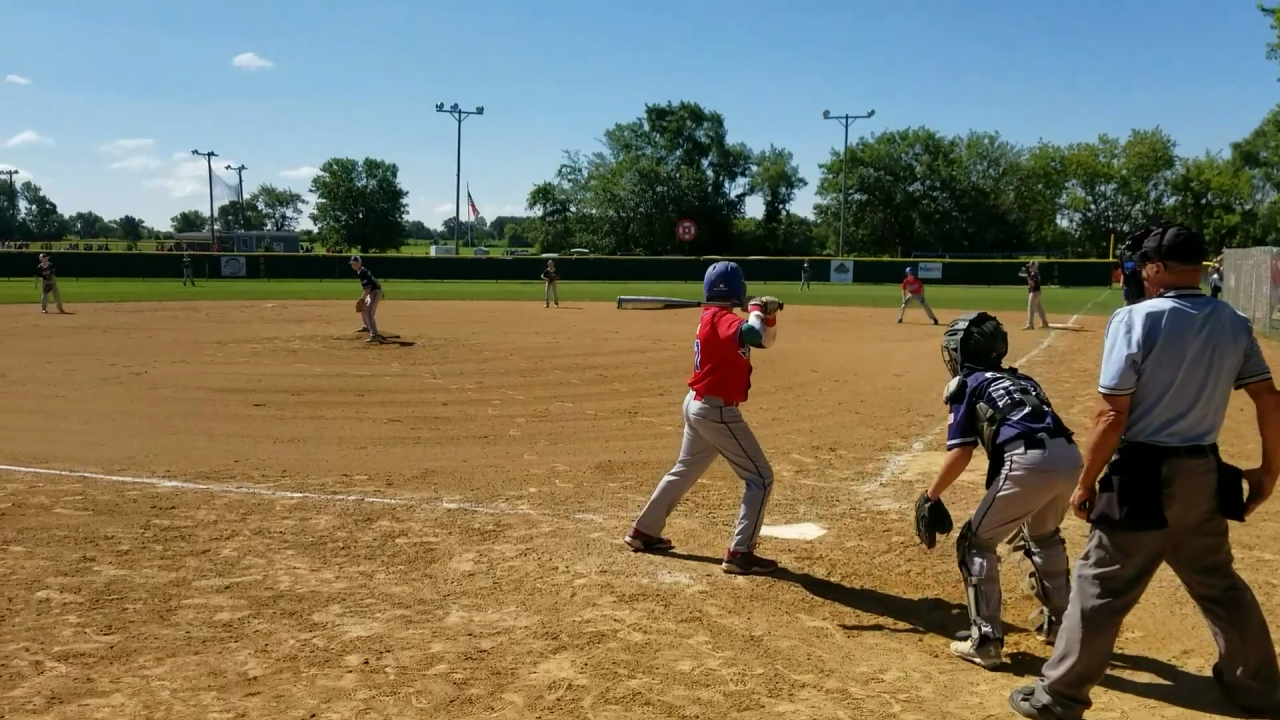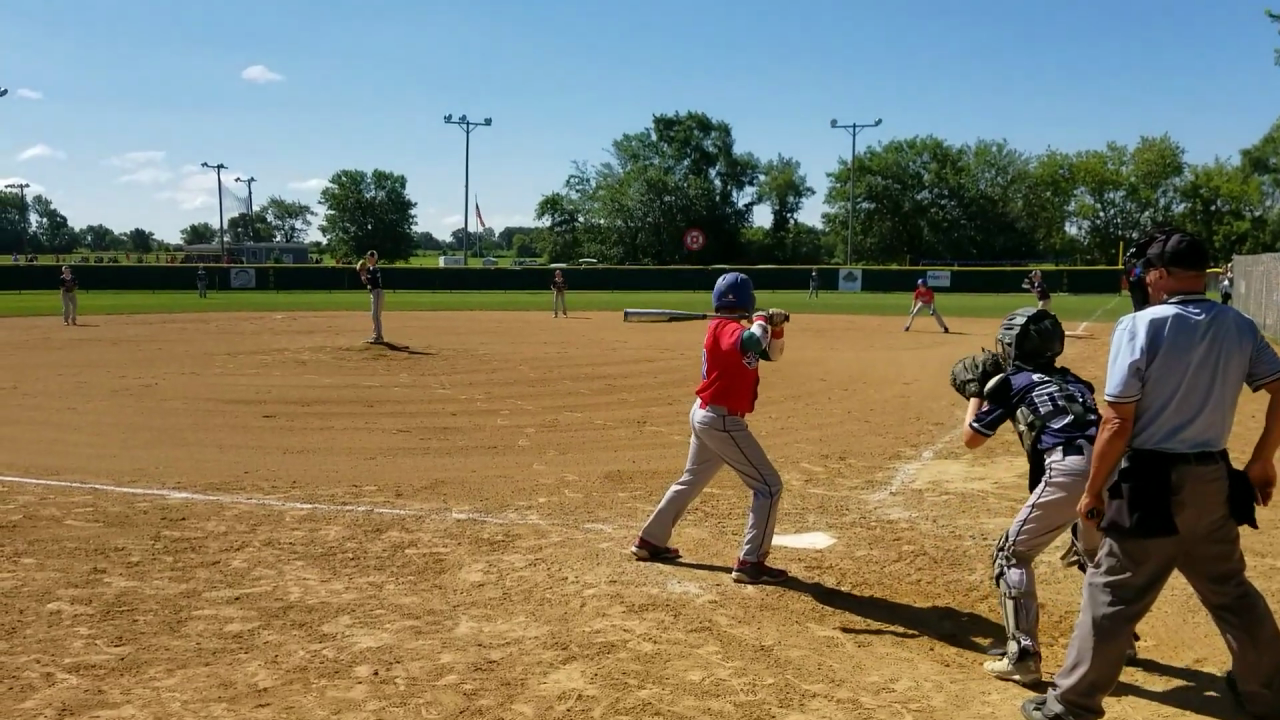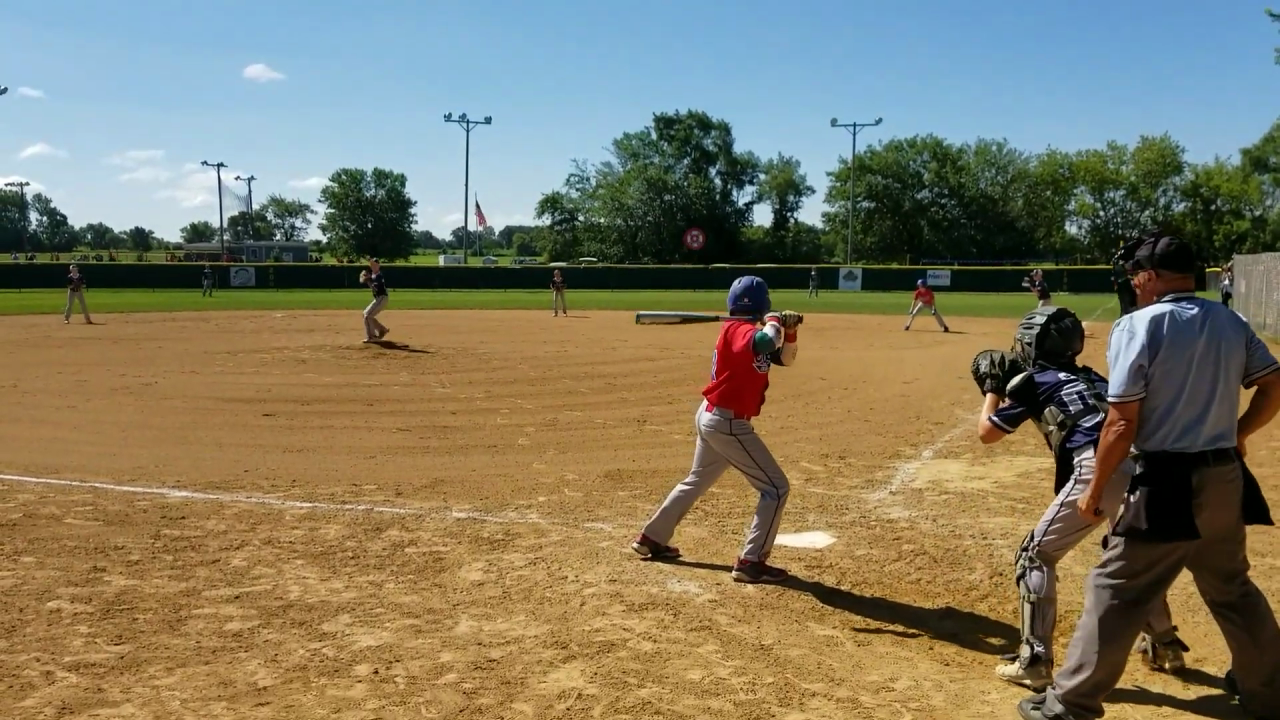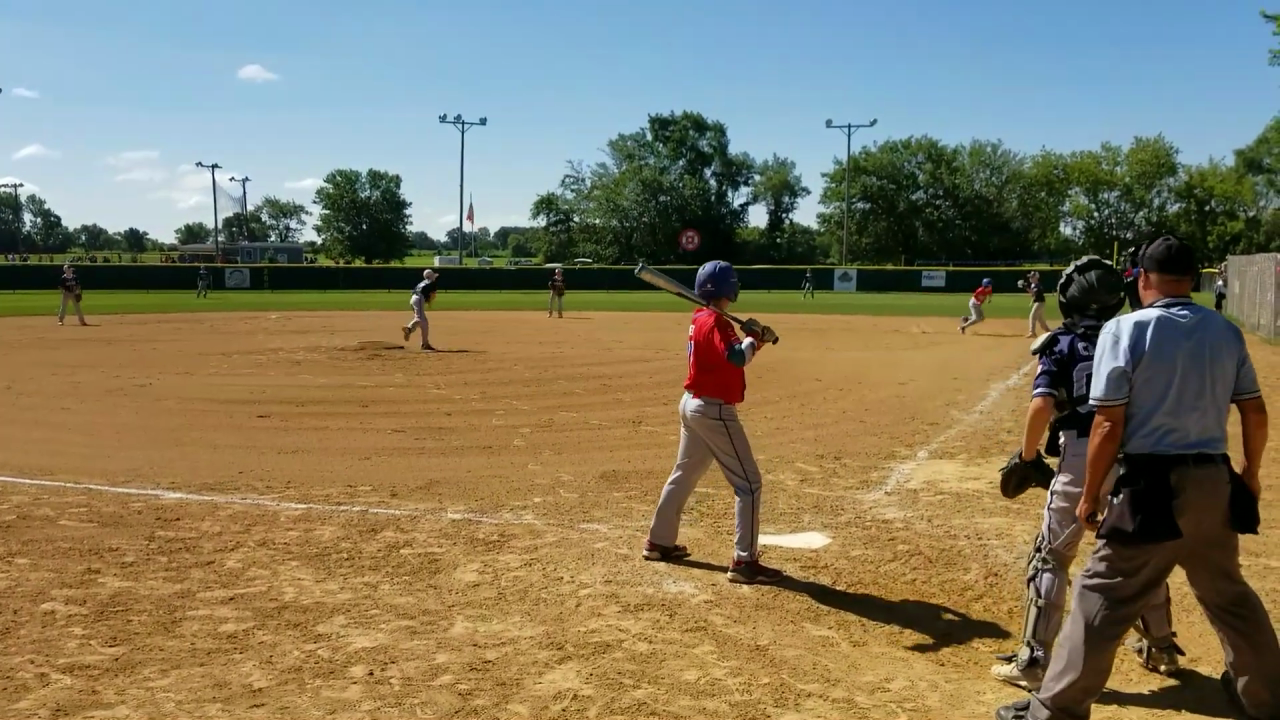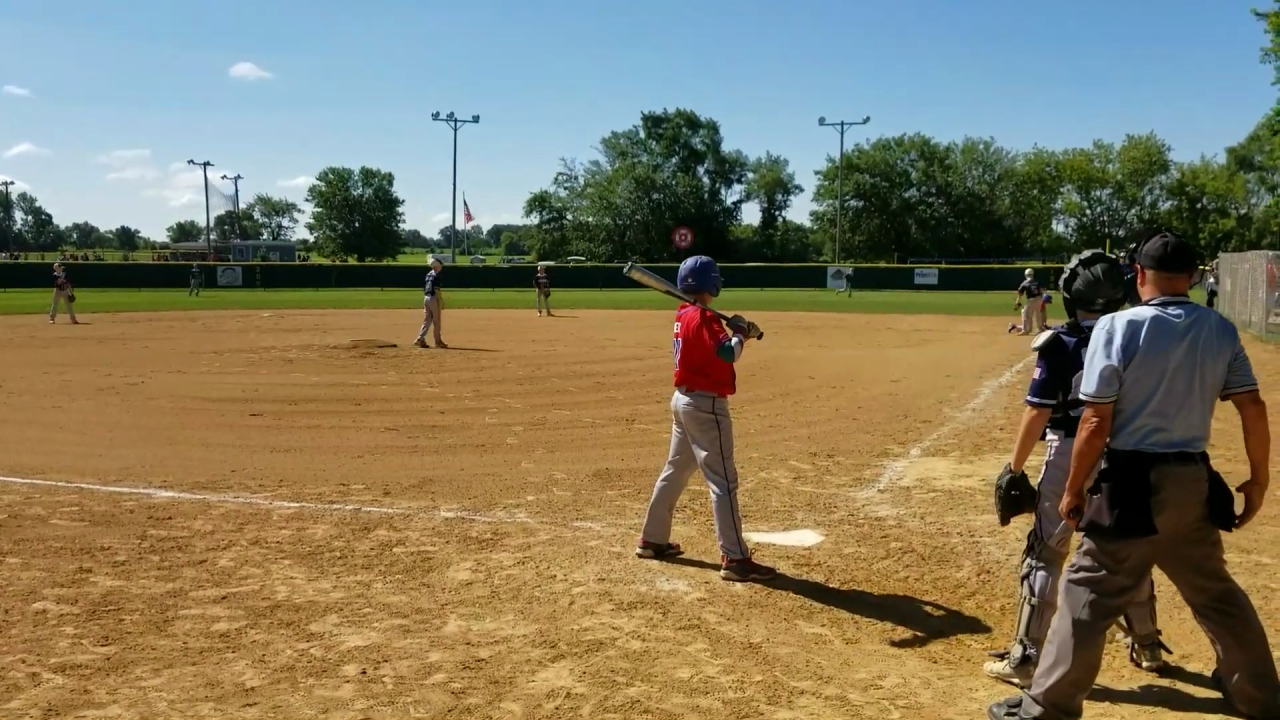
dt=1s
person 1, frame 1
left shoulder: (1136, 319)
right shoulder: (1233, 323)
left elbow: (1114, 416)
left wrist: (1086, 482)
left hip: (1144, 476)
right hip: (1204, 474)
left knee: (1100, 589)
right knee: (1219, 583)
person 1, frame 2
left shoulder: (1140, 326)
right shoulder: (1240, 327)
left elbow: (1118, 423)
left wrist: (1093, 490)
left hip: (1152, 483)
right hip: (1214, 480)
left knee: (1111, 595)
right knee: (1231, 590)
person 1, frame 3
left shoulder: (1138, 326)
right shoulder: (1231, 323)
left elbow: (1122, 423)
left wrist: (1095, 488)
left hip: (1168, 484)
right hip: (1225, 479)
left knee: (1115, 594)
right knee: (1233, 590)
person 1, frame 4
left shoulder: (1124, 330)
right shoulder: (1226, 331)
left elbow: (1109, 426)
left wrist: (1091, 496)
left hip: (1153, 486)
right hip: (1214, 483)
left knee: (1101, 598)
right knee: (1229, 595)
person 1, frame 5
left shoulder: (1118, 327)
right shoulder: (1220, 331)
left elbow: (1095, 423)
left wrist: (1073, 490)
left hip: (1133, 484)
right hip: (1194, 481)
left knee: (1086, 596)
right knee: (1216, 592)
person 2, frame 1
left shoulder: (966, 385)
right shoulder: (1022, 380)
left elbow: (959, 454)
left wrist: (929, 497)
left hip: (1029, 463)
right hip: (1069, 456)
left knee: (976, 542)
right knee: (1042, 534)
left ankle: (985, 641)
right ankle: (1059, 621)
person 2, frame 2
left shoulder: (1009, 384)
right shoulder: (1073, 381)
left elbow: (971, 438)
left wrist: (975, 394)
left hip: (1068, 472)
left knee: (1011, 554)
right knee: (1093, 549)
left ankle: (1022, 656)
person 2, frame 3
left shoulder: (1033, 382)
right shoulder: (1091, 378)
left elbow: (987, 432)
left wrist: (994, 390)
left hip: (1097, 469)
left knee: (1035, 556)
left ankle: (1034, 660)
right ankle: (1164, 645)
person 2, frame 4
left shoulder: (1060, 344)
left elbow: (1041, 405)
left wrist: (1027, 456)
left hip: (1082, 456)
left knee: (1050, 557)
left ankle: (1034, 660)
right ankle: (1160, 647)
person 2, frame 5
left shoulder: (1060, 344)
left elbow: (1038, 413)
left wrist: (1014, 467)
left hip: (1069, 457)
left knee: (1045, 554)
left ankle: (1026, 657)
right ankle: (1147, 646)
person 3, frame 1
left shoulder: (715, 318)
right shoulder: (722, 319)
left elbow: (765, 340)
right elbow: (753, 334)
left wrist: (769, 315)
right wrist: (757, 309)
left hip: (697, 405)
right hip: (717, 411)
left knee: (684, 471)
right knee: (760, 477)
left ankle: (644, 531)
right ankle: (739, 553)
person 3, frame 2
left shoulder: (727, 329)
right shoulder: (726, 328)
left elbow: (772, 353)
right elbow: (753, 342)
left wrist: (776, 328)
right wrist: (762, 320)
left hip: (705, 415)
right hip: (722, 420)
left knee: (691, 481)
right knee: (769, 486)
left ankle: (650, 541)
right ankle: (749, 563)
person 3, frame 3
left shoulder: (741, 331)
right shoulder: (739, 330)
left elbow: (785, 358)
right elbow: (766, 341)
left wrist: (789, 331)
right wrist: (775, 321)
left hip: (711, 416)
right hip: (728, 423)
left knee: (697, 481)
right knee: (776, 488)
left ankle: (652, 537)
right ankle: (751, 562)
person 3, frame 4
left shoulder: (701, 320)
right shoulder: (716, 323)
left elbow: (732, 357)
right elbow: (738, 358)
left wrist: (757, 341)
right wrist: (753, 336)
left hip: (692, 404)
right hip: (714, 410)
left knee: (684, 475)
right knee: (748, 483)
left ankle: (658, 542)
right ankle: (744, 562)
person 3, frame 5
left shoulder: (683, 316)
right shoulder: (704, 318)
left elbow: (714, 349)
right elbow: (728, 353)
left wrist: (739, 334)
right wrist: (739, 333)
left hip: (682, 400)
right hip: (706, 405)
left knee: (675, 471)
right knee: (723, 481)
left ankle: (652, 539)
right ankle: (735, 559)
